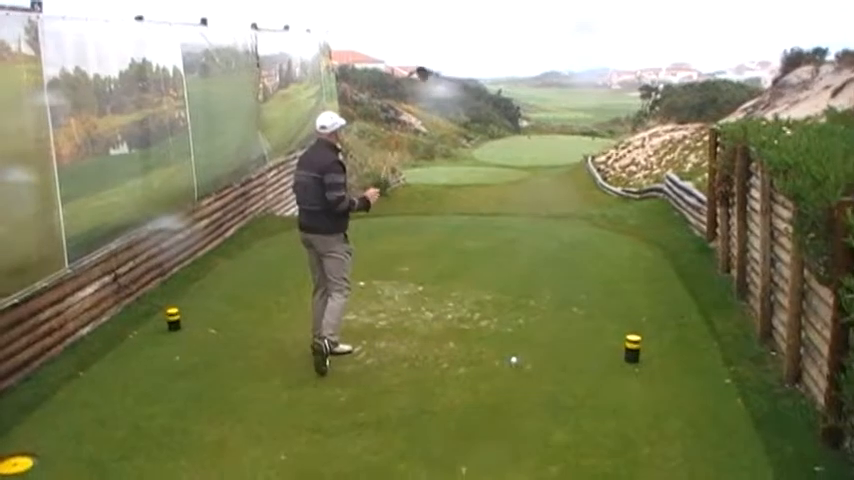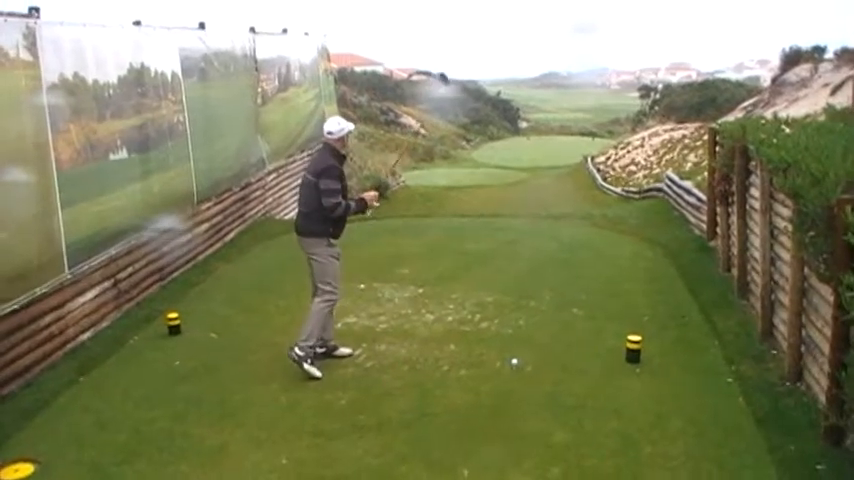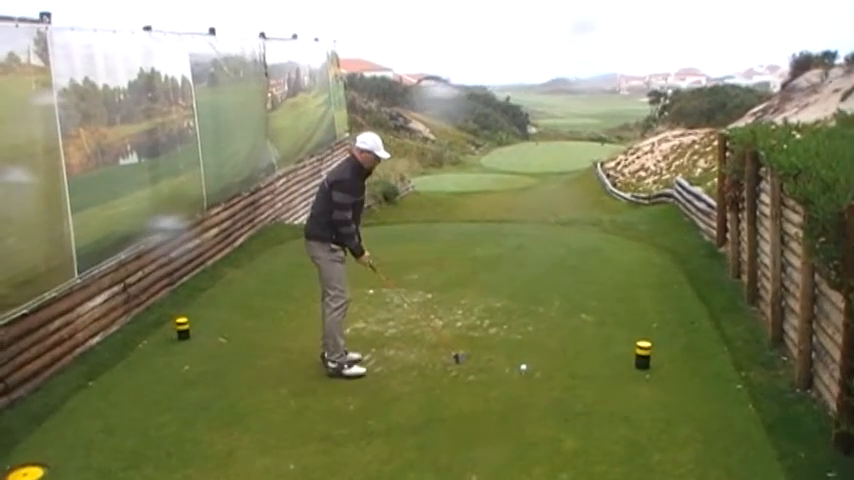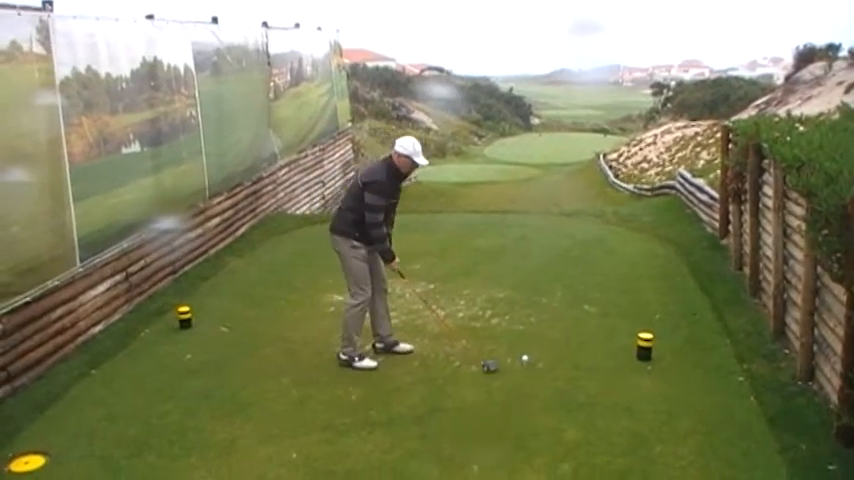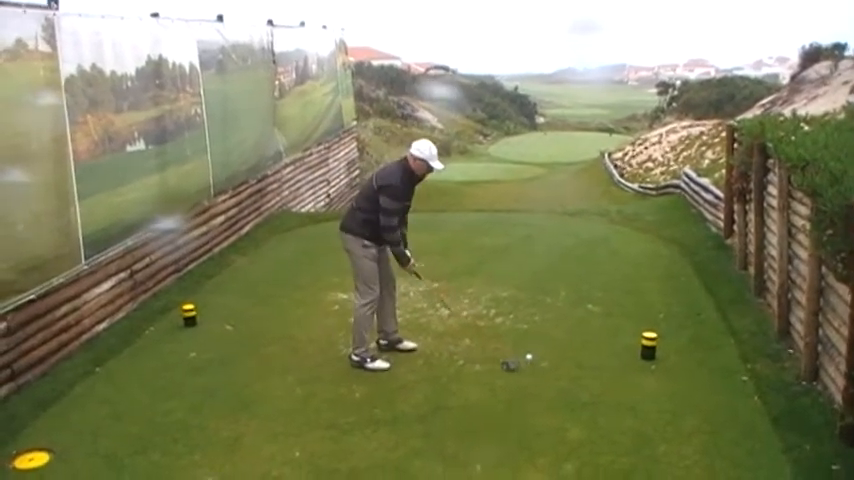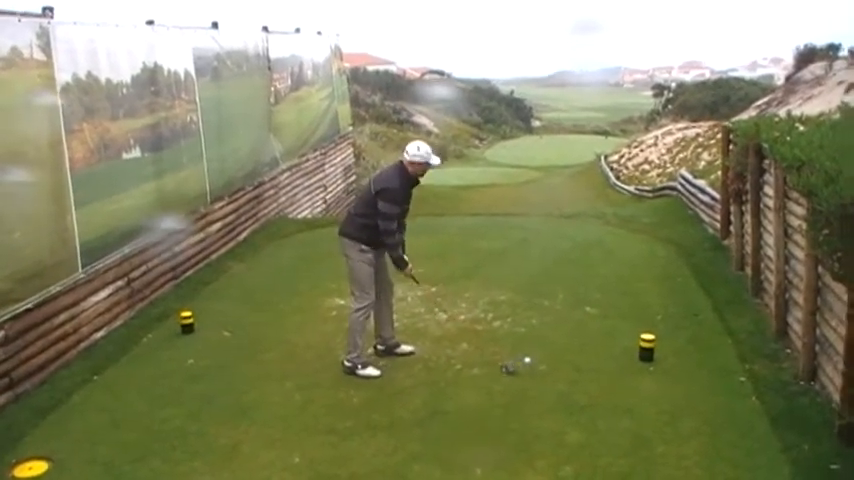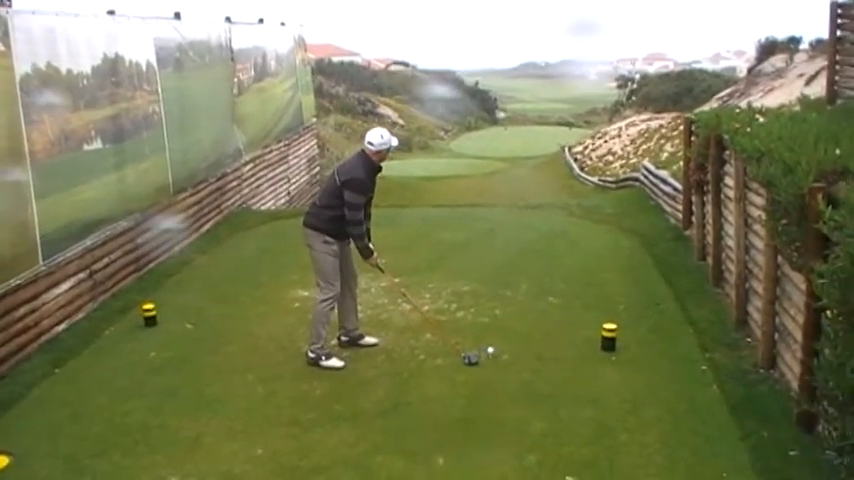
dt=0.7s
person 1, frame 1
left shoulder: (305, 158)
right shoulder: (332, 161)
right elbow: (338, 202)
right wrist: (365, 200)
left hip: (308, 230)
right hip: (329, 233)
left knee: (321, 287)
right knee: (339, 289)
left ankle: (321, 340)
right ankle: (326, 340)
person 1, frame 2
left shoulder: (322, 159)
right shoulder: (330, 166)
right elbow: (334, 208)
left wrist: (359, 202)
right wrist: (362, 203)
left hip: (312, 232)
right hip: (320, 236)
left knee: (323, 291)
right knee: (328, 293)
left ankle: (324, 343)
right ankle: (303, 349)
person 1, frame 3
left shoulder: (354, 173)
right shoulder: (346, 178)
left elbow: (351, 216)
right elbow: (343, 221)
left wrist: (357, 247)
right wrist: (358, 251)
left hip: (329, 241)
right hip: (324, 242)
left knee: (332, 296)
right knee: (337, 298)
left ankle: (331, 350)
right ankle: (337, 360)
person 1, frame 4
left shoulder: (392, 175)
right shoulder: (379, 179)
left elbow: (387, 216)
right elbow: (375, 222)
left wrist: (388, 250)
right wrist: (388, 256)
left hip: (363, 237)
right hip: (348, 237)
left knee: (379, 288)
right knee: (361, 294)
left ankle: (384, 341)
right ankle: (348, 353)
person 1, frame 5
left shoulder: (405, 176)
right shoulder: (394, 181)
left elbow: (398, 219)
right elbow: (388, 225)
left wrist: (404, 249)
right wrist: (402, 258)
left hip: (373, 236)
right hip: (358, 236)
left knee: (387, 285)
right knee: (368, 294)
left ankle: (388, 337)
right ankle: (359, 353)
person 1, frame 6
left shoulder: (403, 180)
right shoulder: (391, 185)
left elbow: (398, 222)
right elbow: (388, 230)
left wrist: (402, 255)
right wrist: (401, 262)
left hip: (372, 241)
right hip: (357, 242)
left knee: (384, 291)
right knee: (364, 300)
left ankle: (385, 342)
right ankle: (352, 360)
person 1, frame 7
left shoulder: (364, 167)
right shoulder: (357, 175)
left elbow: (362, 211)
right elbow: (354, 218)
left wrist: (368, 243)
right wrist: (367, 252)
left hip: (336, 232)
right hip: (322, 233)
left knee: (349, 282)
right knee: (329, 290)
left ankle: (349, 333)
right ankle: (316, 351)
